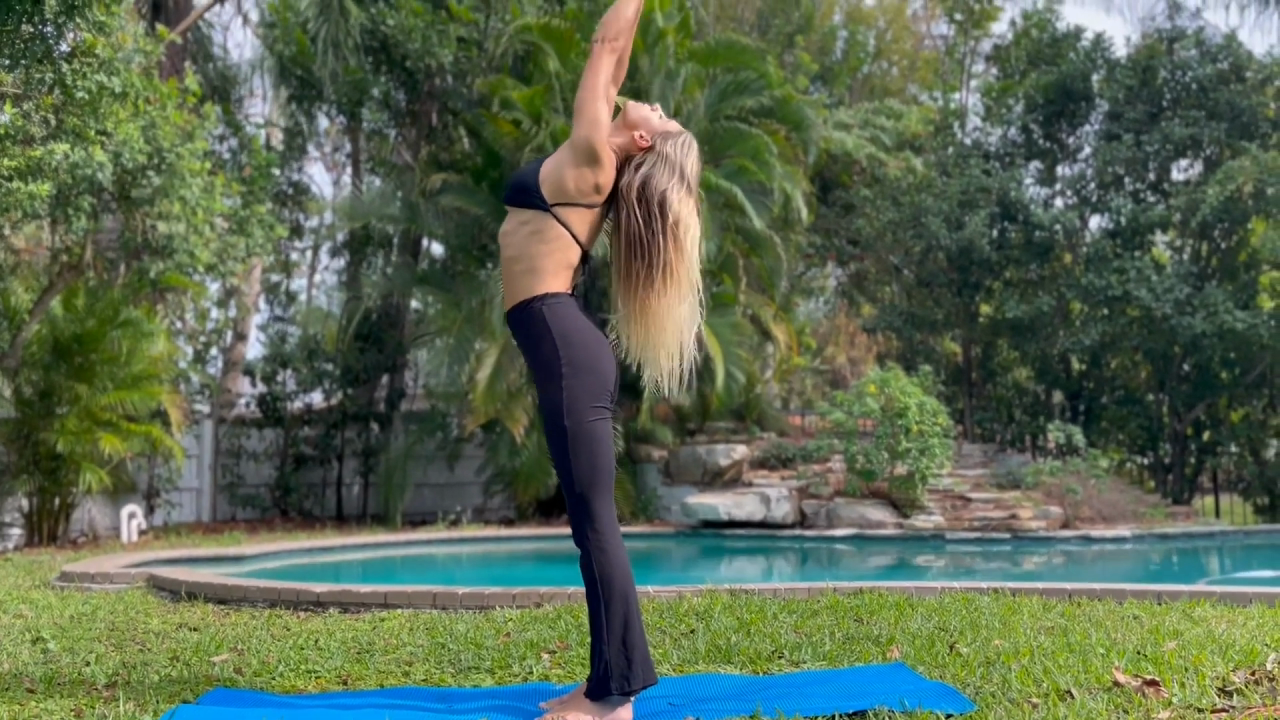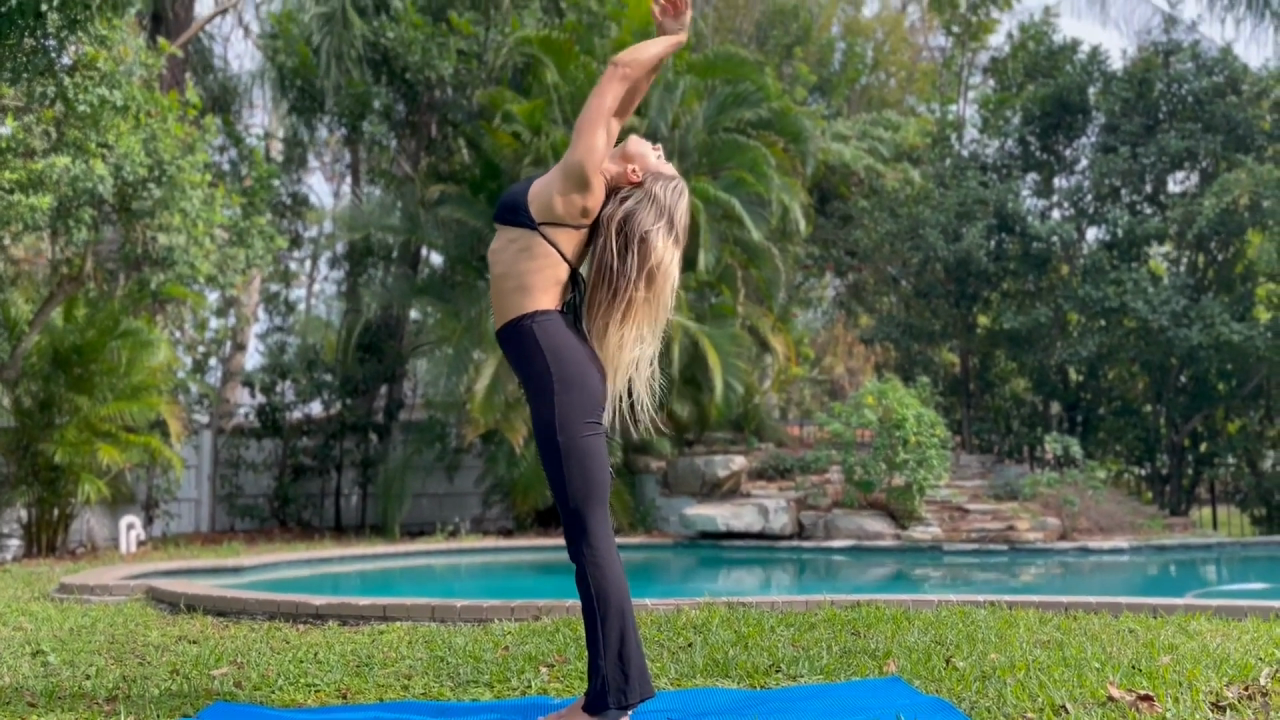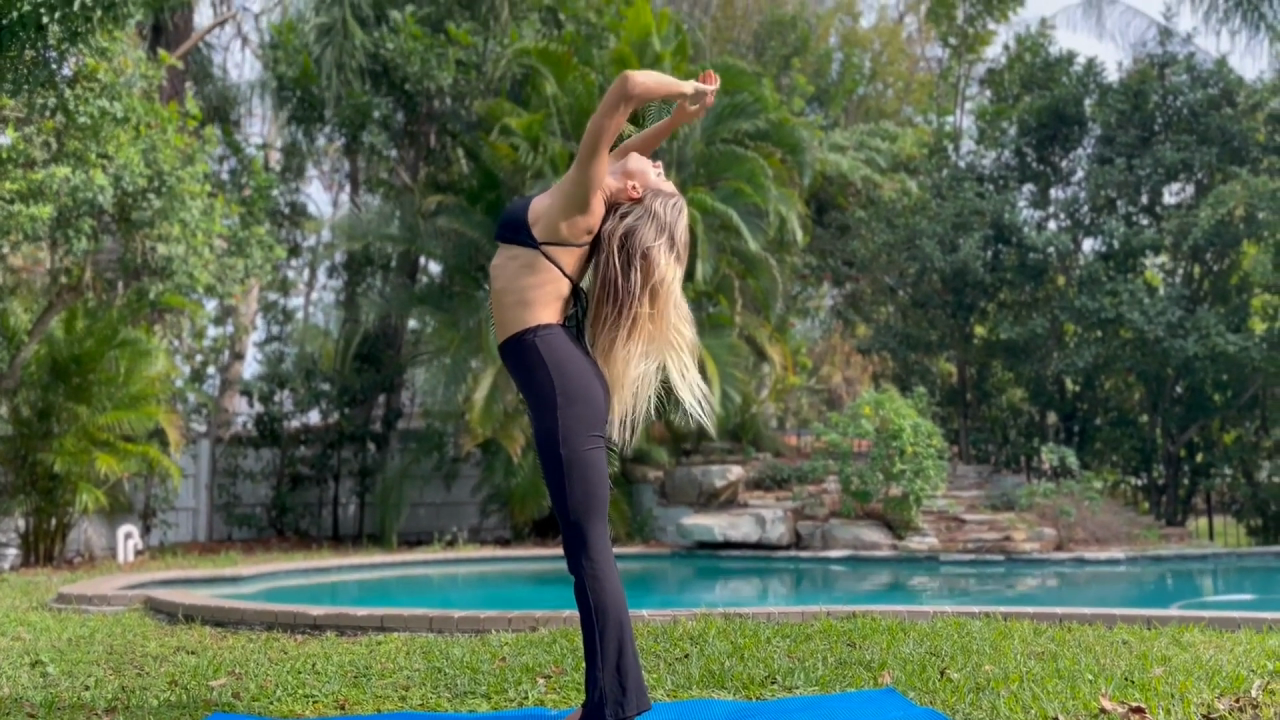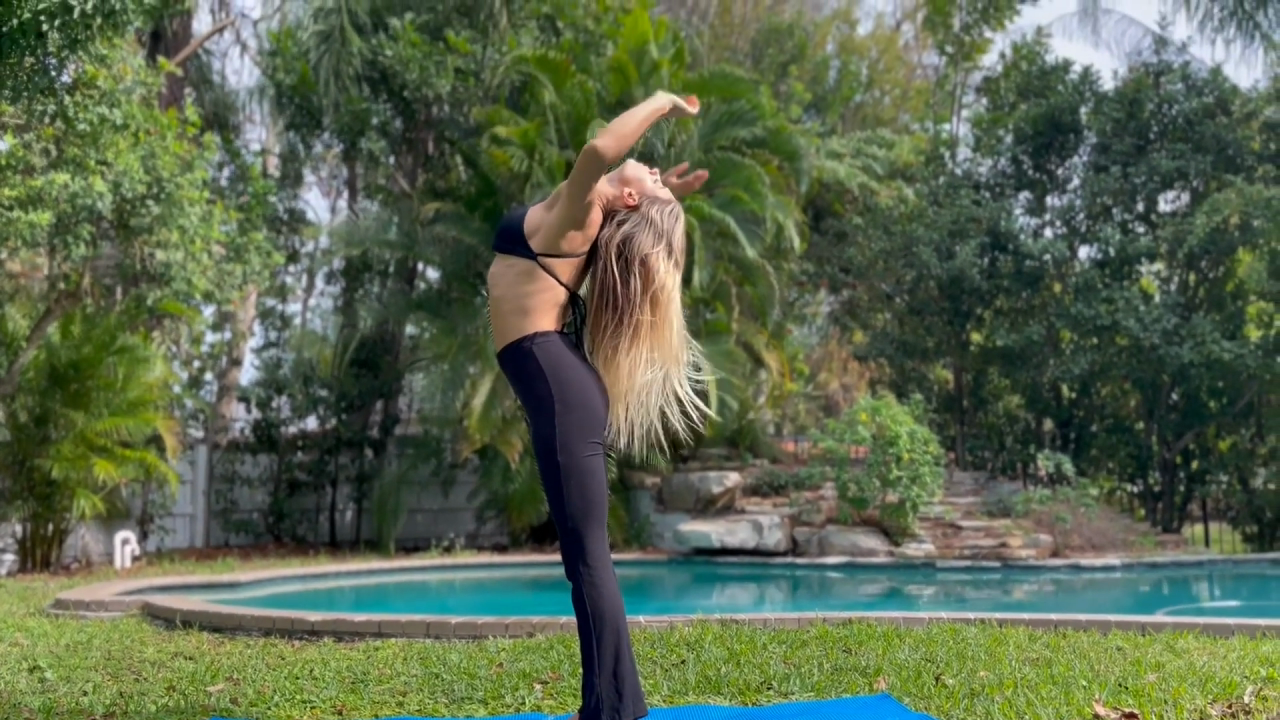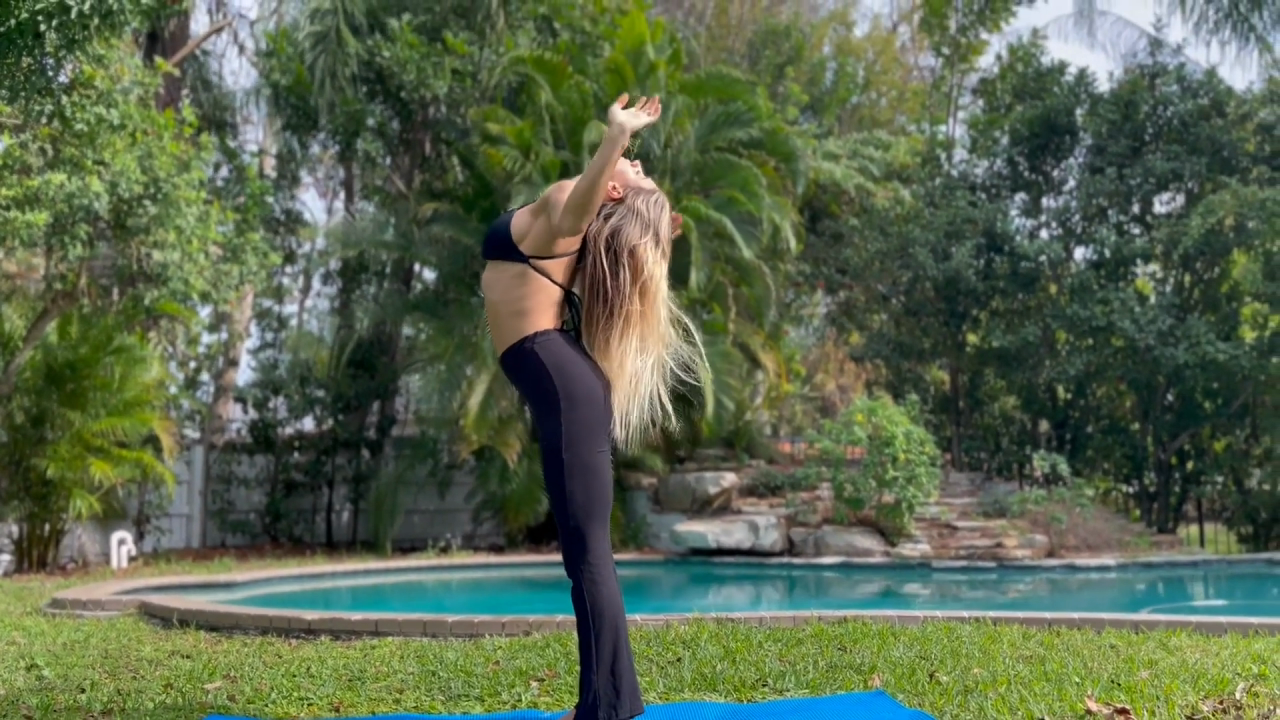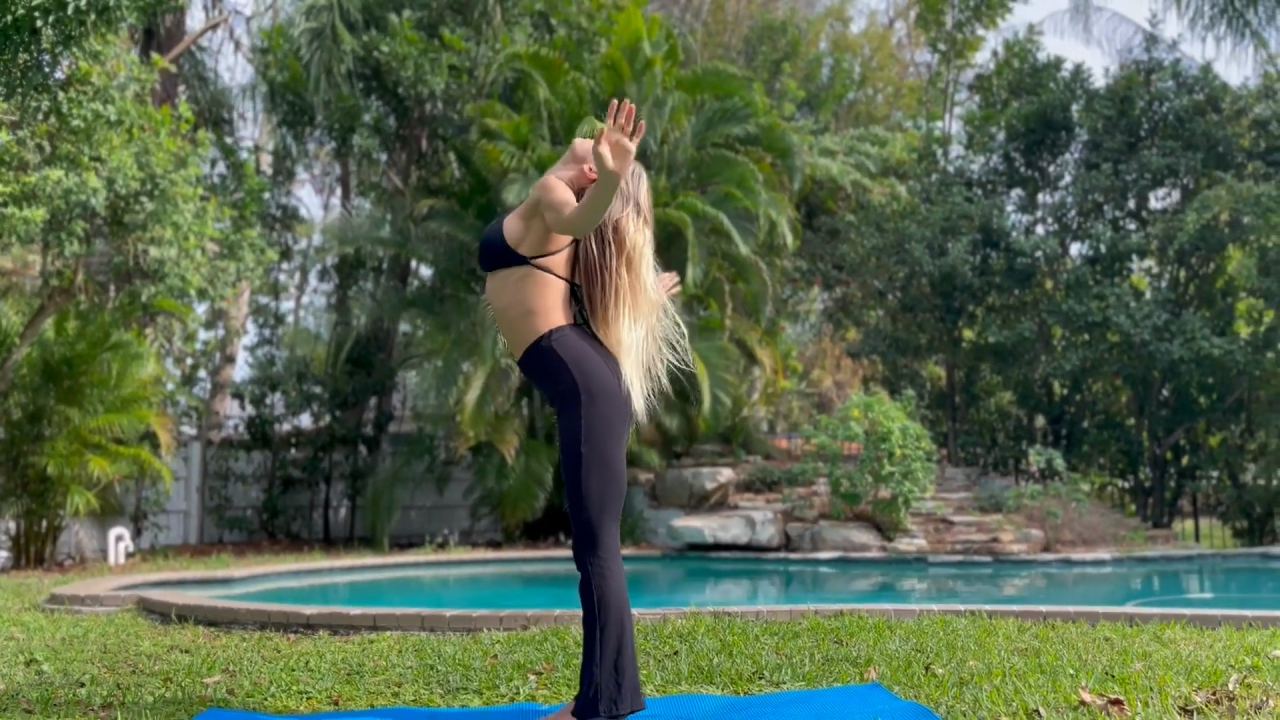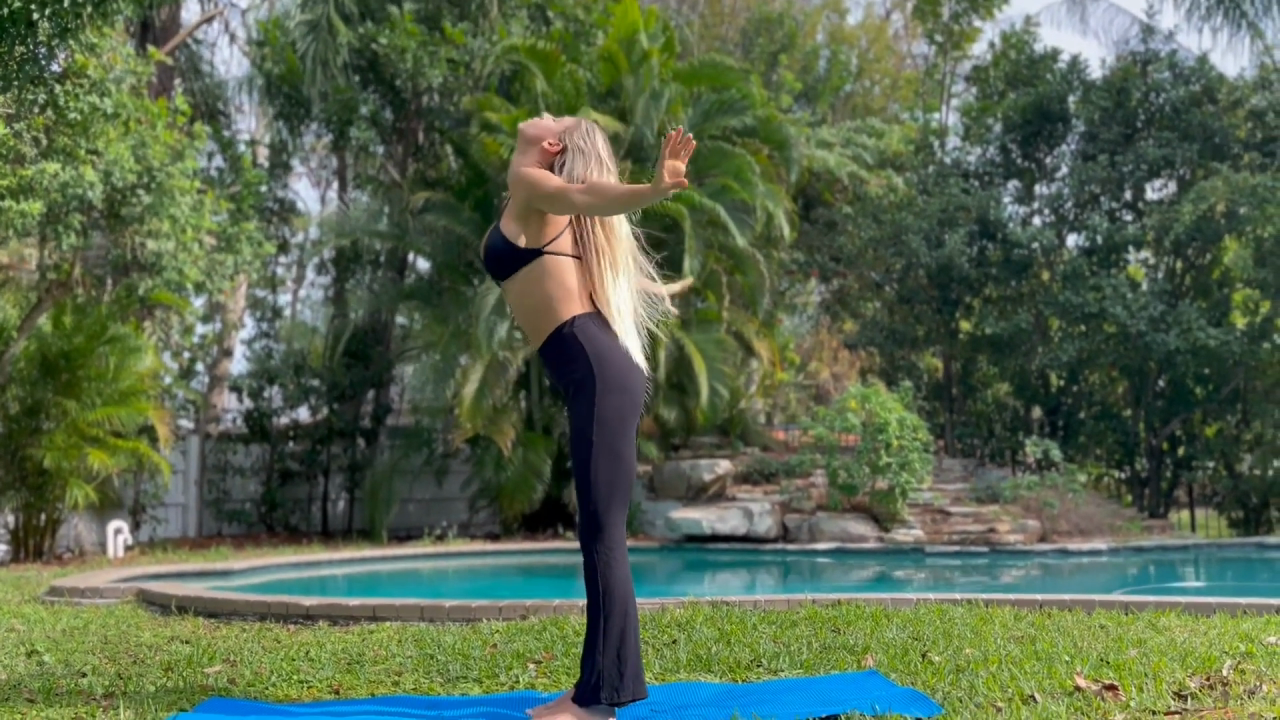
dt=0.4s
person 1, frame 1
left shoulder: (592, 158)
right shoulder: (595, 163)
right elbow: (611, 65)
left hip: (564, 347)
right hip: (567, 349)
left knee: (594, 520)
right knee: (591, 520)
person 1, frame 2
left shoulder: (581, 182)
right shoulder: (588, 187)
left elbow: (618, 69)
right elbow: (617, 102)
left hip: (556, 364)
right hip: (558, 365)
left knee: (589, 533)
right knee: (587, 534)
person 1, frame 3
left shoulder: (583, 202)
right shoulder: (591, 206)
left elbow: (624, 86)
right elbow: (620, 152)
left wrist: (684, 95)
right wrist: (677, 115)
left hip: (557, 377)
right hip: (559, 378)
left knee: (588, 546)
right knee: (586, 546)
person 1, frame 4
left shoulder: (580, 209)
right shoulder: (587, 221)
left elbow: (599, 150)
left wrist: (661, 104)
right wrist: (658, 205)
left hip: (556, 386)
right hip: (561, 386)
left knee: (586, 554)
right knee: (585, 552)
person 1, frame 5
left shoulder: (560, 198)
right shoulder: (562, 220)
left elbow: (573, 220)
left wrist: (616, 136)
left hip: (565, 390)
right hip: (567, 390)
left knee: (587, 554)
right knee: (585, 552)
person 1, frame 6
left shoulder: (551, 192)
right shoulder: (548, 213)
left elbow: (580, 216)
left wrist: (614, 186)
right wrist: (641, 292)
left hip: (586, 387)
right hip: (585, 388)
left knee: (597, 547)
right knee: (594, 546)
person 1, frame 7
left shoulder: (531, 182)
right shoulder: (532, 202)
left elbow: (589, 195)
right elbow: (596, 258)
left wrist: (655, 187)
right wrist: (656, 290)
left hip: (596, 373)
right hip: (592, 374)
left knee: (603, 536)
right knee: (599, 536)
